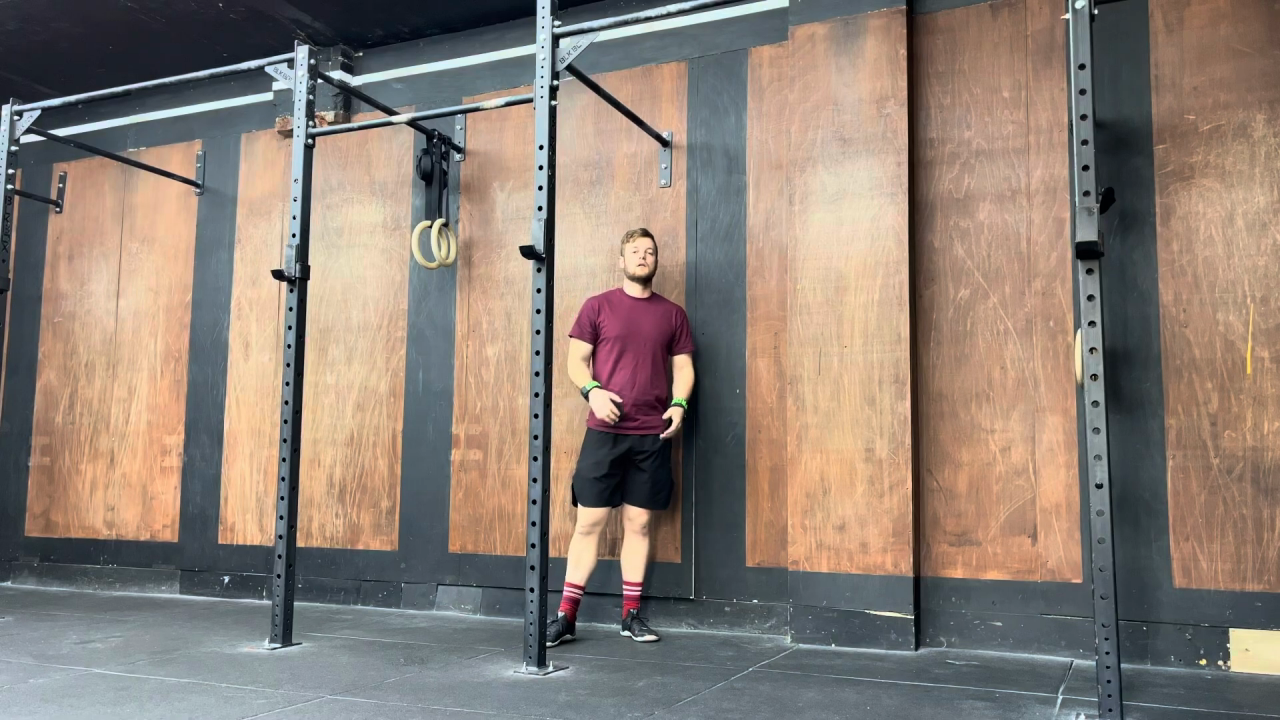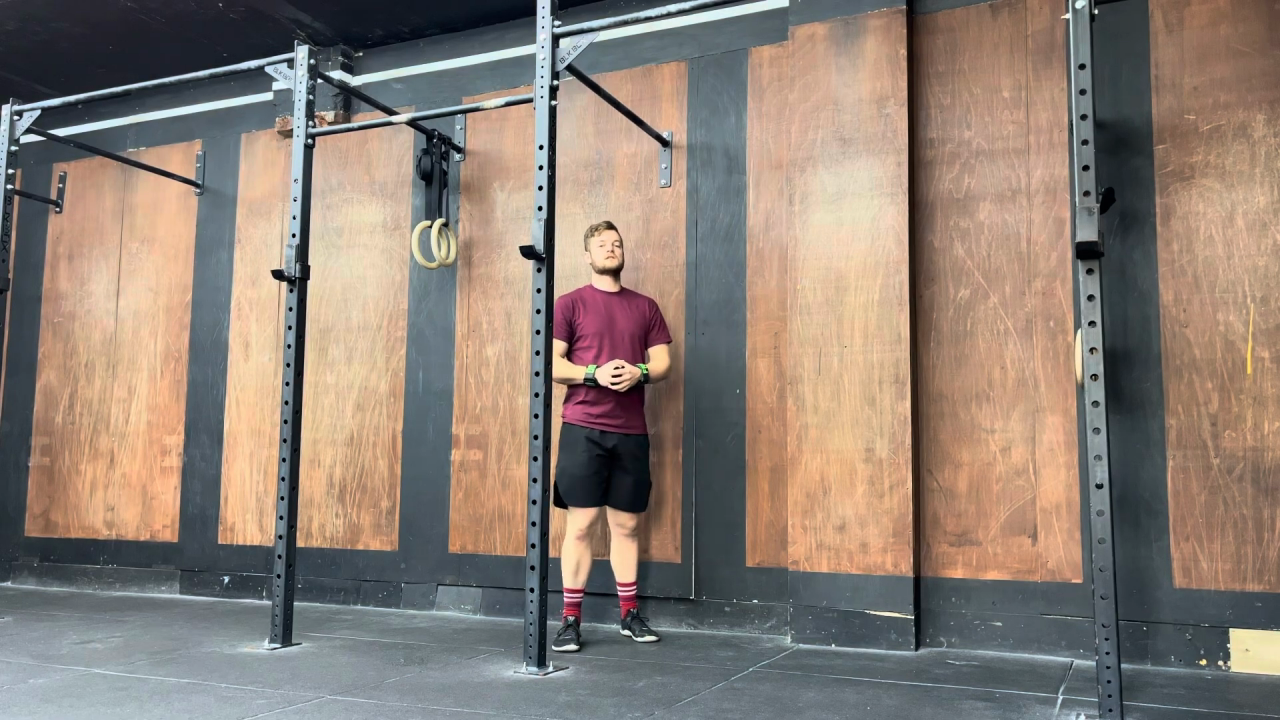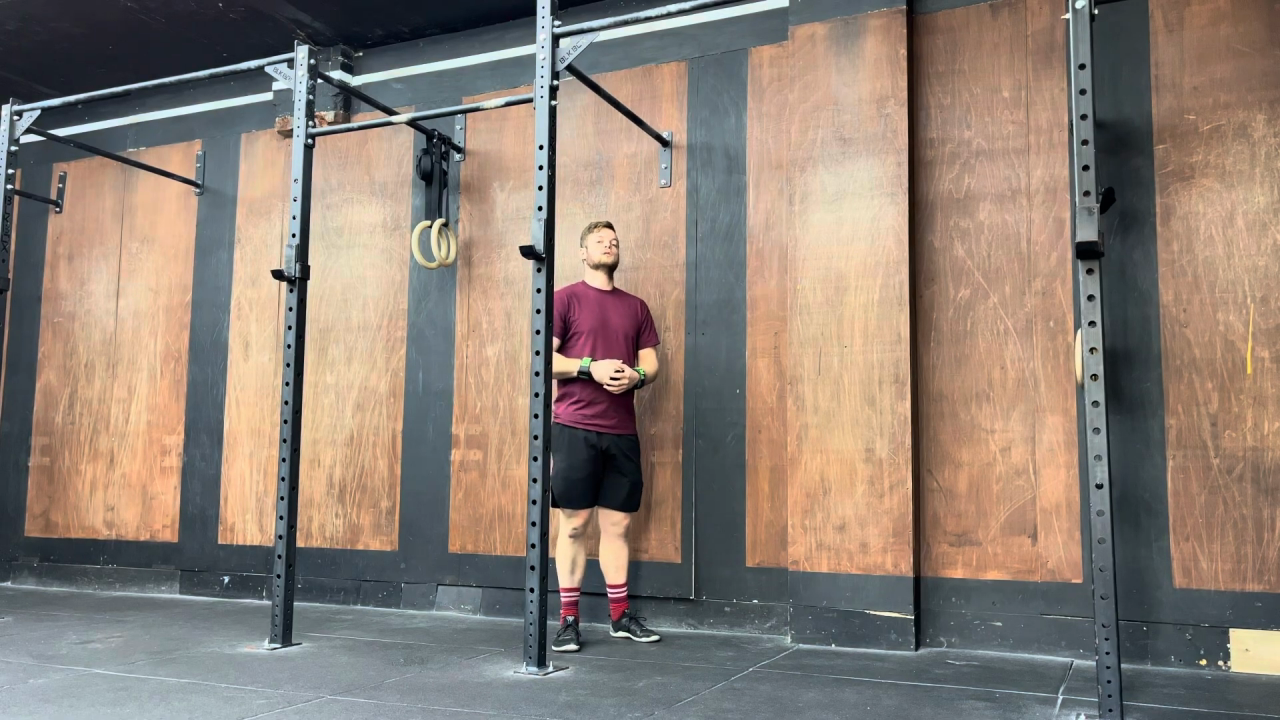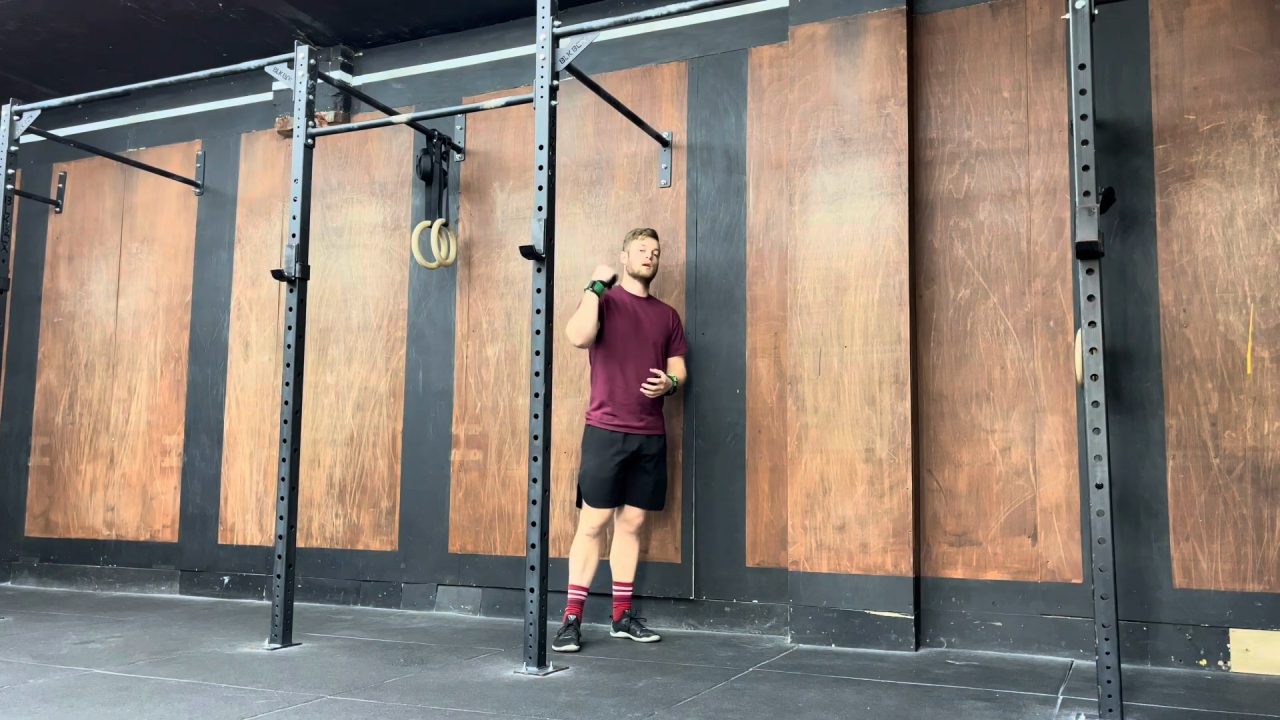
dt=1s
person 1, frame 1
left shoulder: (673, 313)
right shoulder: (597, 306)
left elbow: (684, 368)
right elbow: (576, 362)
left wrist: (679, 404)
right wrist: (593, 391)
left hip: (652, 434)
right hip: (605, 431)
left knee: (639, 523)
right knee: (589, 522)
left ankle: (631, 614)
right ankle: (565, 615)
person 1, frame 2
left shoulder: (645, 306)
right shoulder: (570, 303)
left elbow: (663, 362)
right elbow: (550, 363)
left wrist: (639, 372)
right wrist: (594, 373)
left hip: (631, 431)
right hip: (583, 429)
left knee: (626, 524)
right knee: (580, 524)
left ankle: (630, 614)
right ankle: (570, 619)
person 1, frame 3
left shoulder: (636, 306)
right shoulder: (565, 299)
left elbow: (651, 362)
left wrist: (637, 376)
right wrist: (590, 368)
left hip: (622, 432)
right hip: (575, 429)
left knee: (617, 525)
right knee: (574, 524)
left ankle: (621, 615)
right ankle: (569, 620)
person 1, frame 4
left shoulder: (667, 314)
right shoulder: (603, 298)
left elbow: (679, 369)
right elbow: (578, 337)
left wrist: (670, 384)
right wrist: (596, 286)
left hip: (650, 435)
right hip: (606, 429)
left knee: (631, 523)
right knee: (593, 522)
left ankle: (622, 615)
right ankle: (572, 618)
